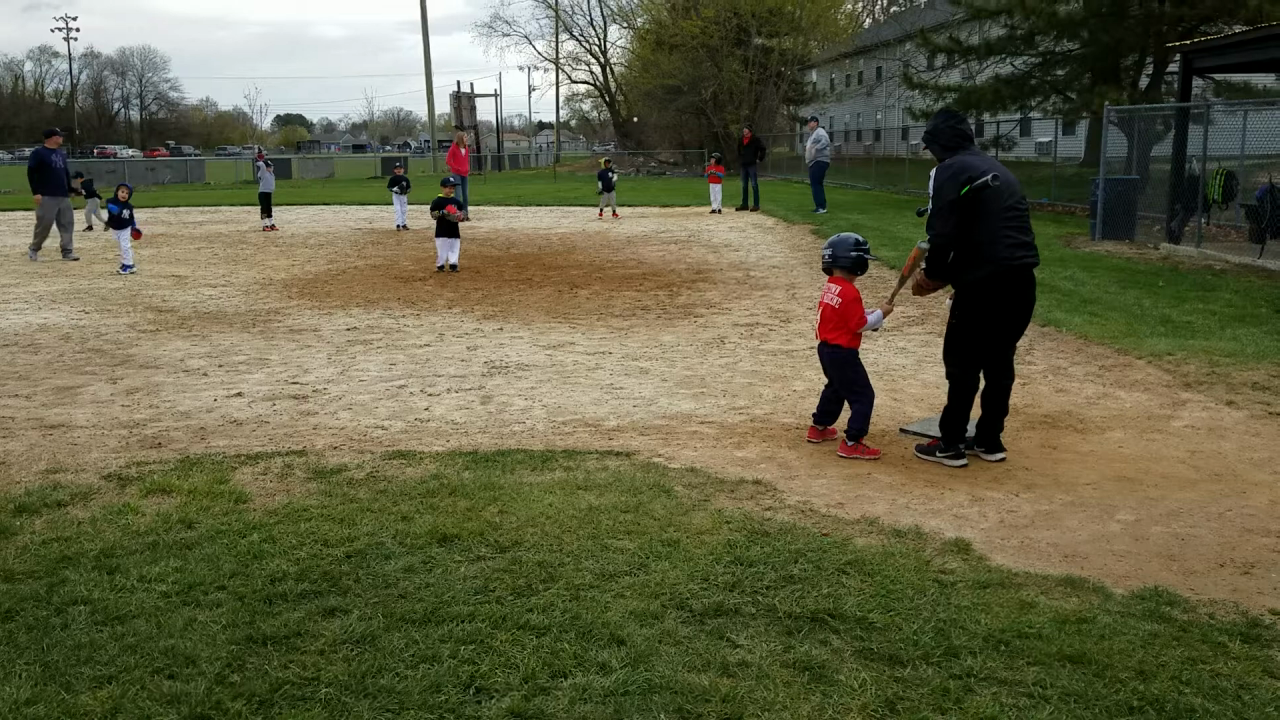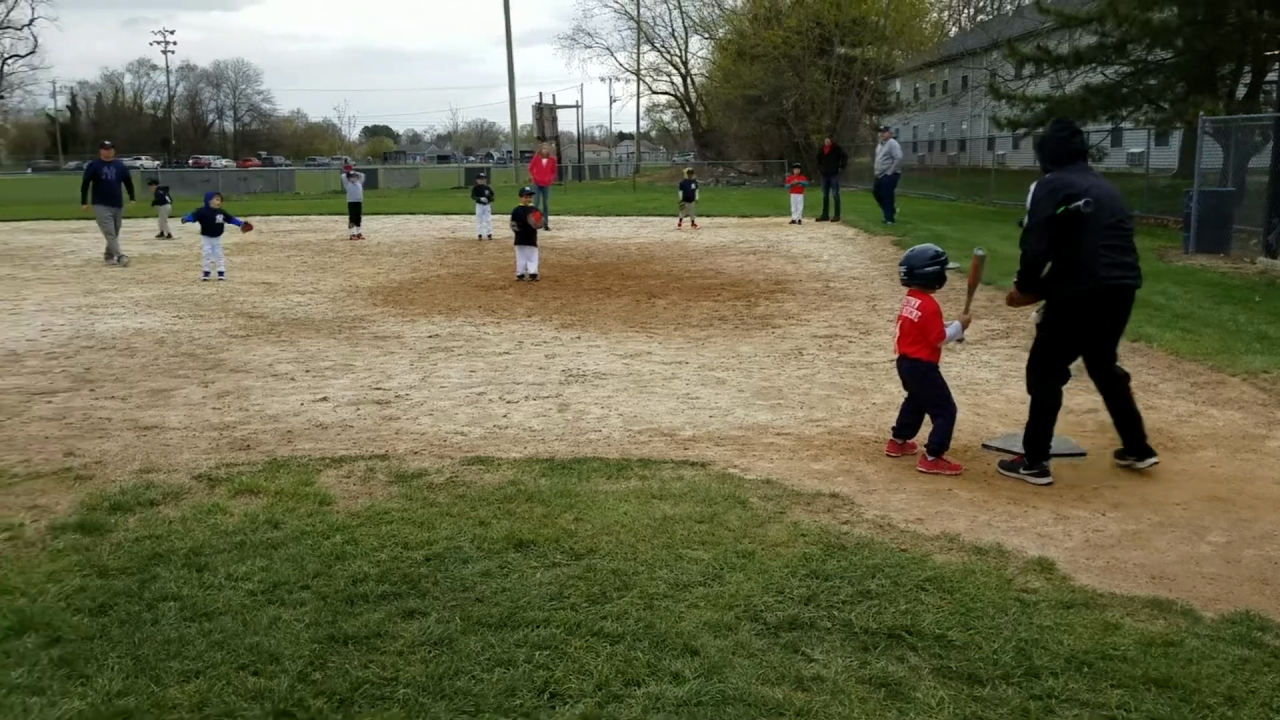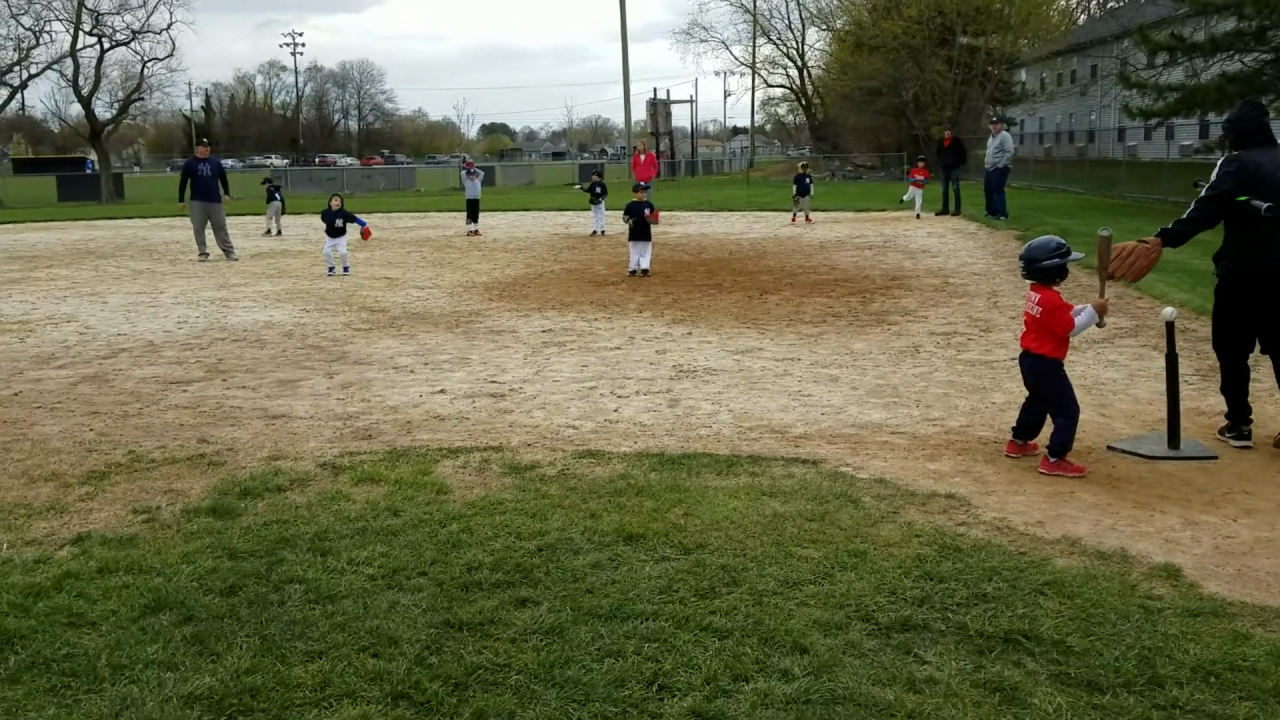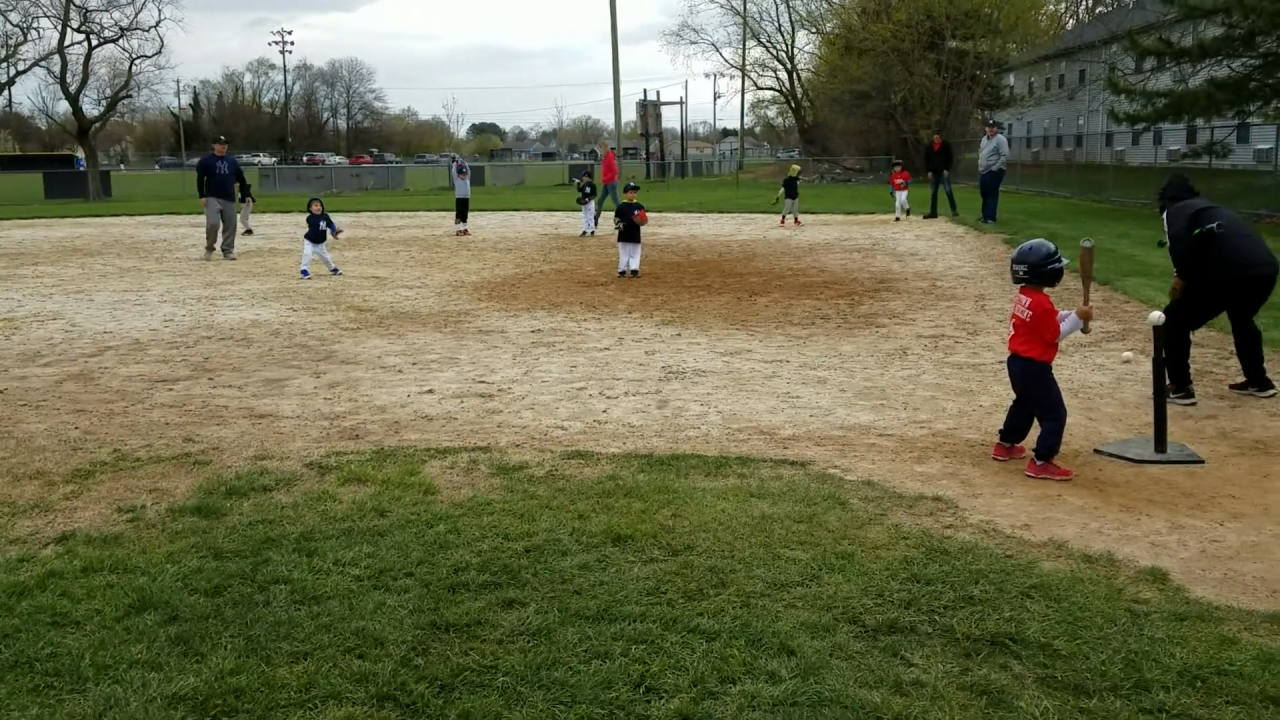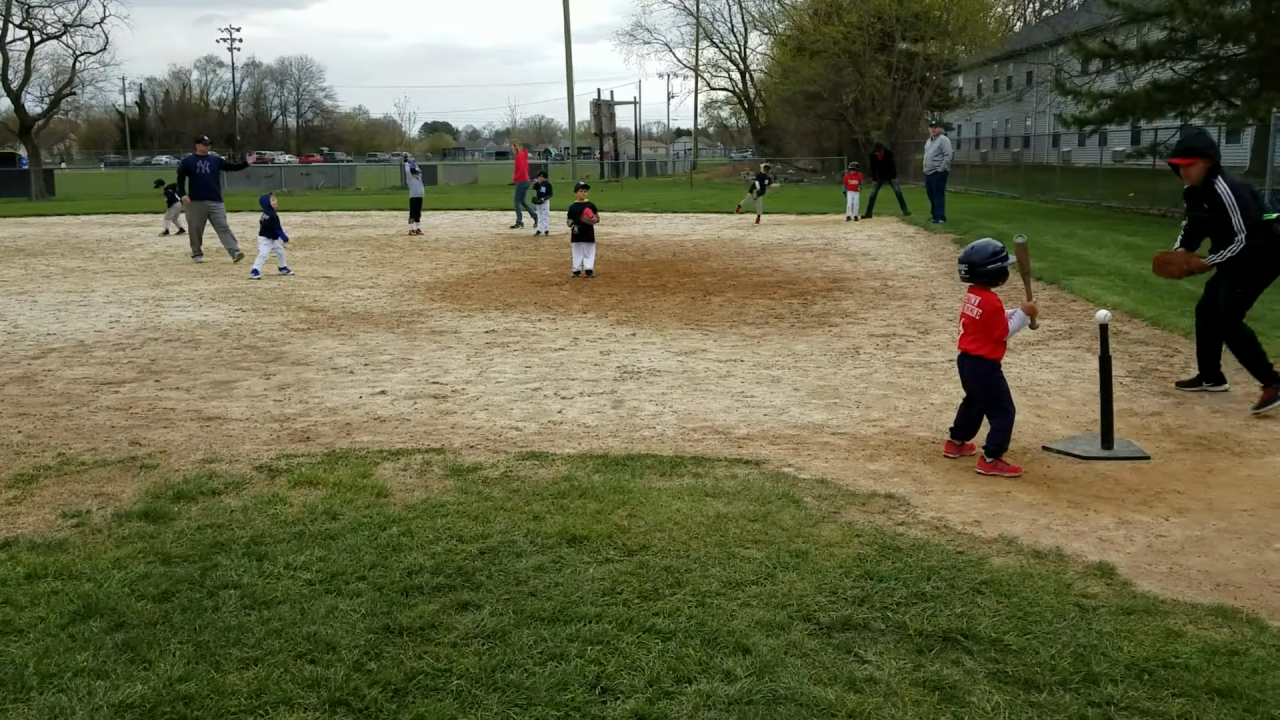
dt=1s
person 1, frame 1
left shoulder: (950, 170)
right shoulder: (997, 169)
left elbow: (944, 233)
left wrist: (933, 273)
right wrist: (944, 273)
left hip: (985, 282)
right hip: (1021, 278)
left knee: (963, 361)
right knee: (999, 361)
left ankle: (951, 445)
right ankle: (989, 440)
person 1, frame 2
left shoulder: (1050, 187)
right shoulder: (1106, 188)
left elbow: (1035, 247)
left wrist: (1025, 287)
right wrist: (1042, 289)
left hip: (1080, 295)
right hip: (1120, 291)
left knee: (1045, 372)
right knee: (1105, 367)
left ankle: (1035, 462)
right ankle: (1137, 448)
person 1, frame 3
left shoulder: (1236, 164)
left elbow: (1206, 210)
left wrist: (1164, 238)
left hip: (1245, 272)
left knee: (1232, 347)
left ankle: (1239, 425)
person 1, frame 4
left shoulder: (1174, 212)
right shoulder: (1215, 210)
left elbow: (1182, 251)
left wrist: (1182, 277)
left hip: (1230, 274)
left knee: (1174, 321)
right knee: (1242, 317)
left ankle: (1180, 388)
right ankle: (1259, 382)
person 1, frame 5
left shoulder: (1226, 189)
right shoulder: (1193, 192)
left elbow: (1245, 238)
right elbow: (1193, 228)
left wrist: (1208, 262)
right wrist: (1181, 250)
right hip: (1237, 259)
left knee: (1226, 318)
right knee: (1207, 312)
right ankle: (1209, 376)
person 2, frame 1
left shoulder: (830, 286)
right shoulder: (849, 292)
right elbow: (859, 325)
left wrist: (870, 314)
right wrist: (880, 314)
left hip: (826, 348)
right hip: (842, 353)
left knee: (835, 388)
right knee: (863, 396)
left ankle: (819, 427)
right ankle: (851, 443)
person 2, frame 2
left shoulder: (909, 299)
right shoulder: (929, 306)
right elbow: (939, 339)
left wrist: (951, 326)
right wrist: (959, 326)
left hip: (905, 362)
right hip: (922, 366)
left knee: (916, 401)
right knee: (945, 410)
left ankle: (898, 441)
right ankle: (932, 458)
person 2, frame 3
left shoulder: (1035, 292)
right shoulder: (1051, 299)
left elbow: (1066, 313)
right elbow: (1069, 328)
left wrist: (1088, 309)
right wrist: (1093, 311)
left hip: (1029, 359)
right hip: (1046, 363)
left knee: (1037, 401)
right knee: (1067, 410)
left ankle: (1018, 441)
right ankle: (1054, 459)
person 2, frame 4
left shoulder: (1023, 295)
right shoulder: (1040, 303)
right elbow: (1055, 334)
left wrist: (1072, 314)
right wrist: (1078, 318)
left hip: (1017, 361)
right hip: (1034, 367)
left knee: (1024, 404)
right knee: (1054, 413)
left ankle: (1005, 444)
right ankle: (1041, 462)
person 2, frame 5
left shoulder: (971, 295)
right shoulder: (990, 301)
right elbow: (1003, 332)
left wrist: (1017, 312)
right wrist: (1024, 314)
left hip: (967, 360)
right hip: (984, 365)
left knee: (974, 402)
right knee: (1003, 411)
left ankle: (956, 442)
right ankle: (991, 459)
